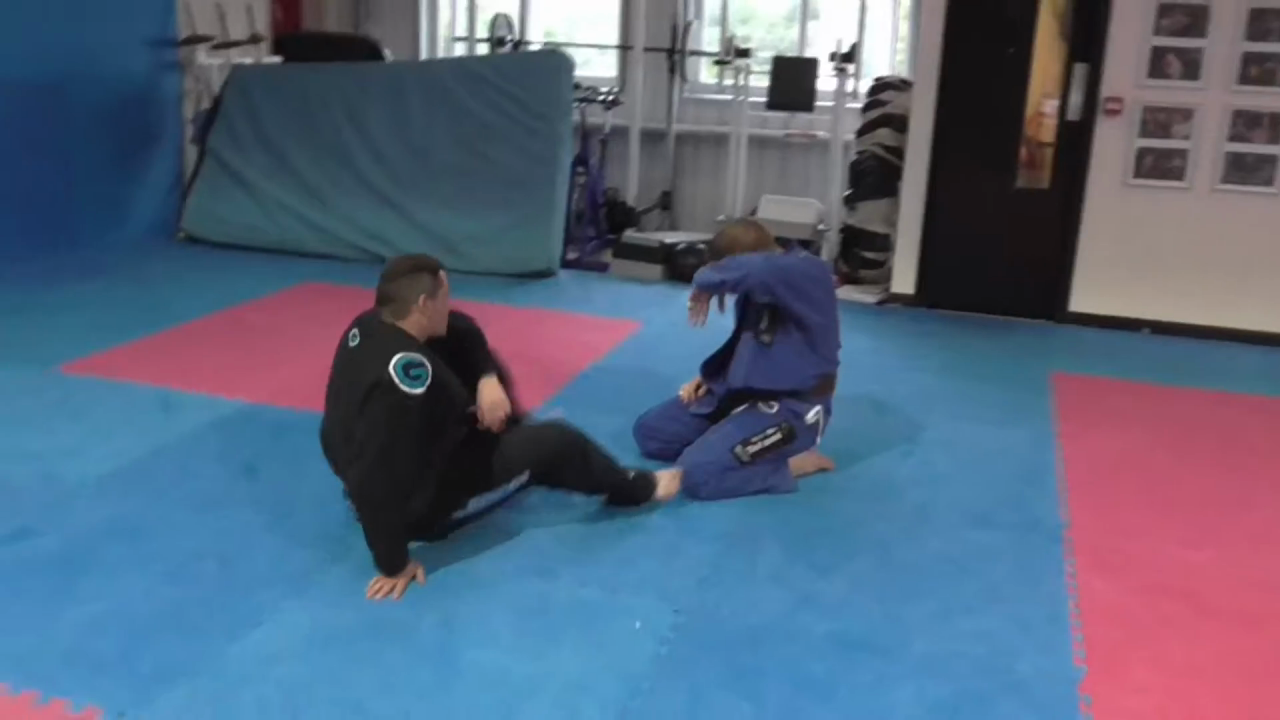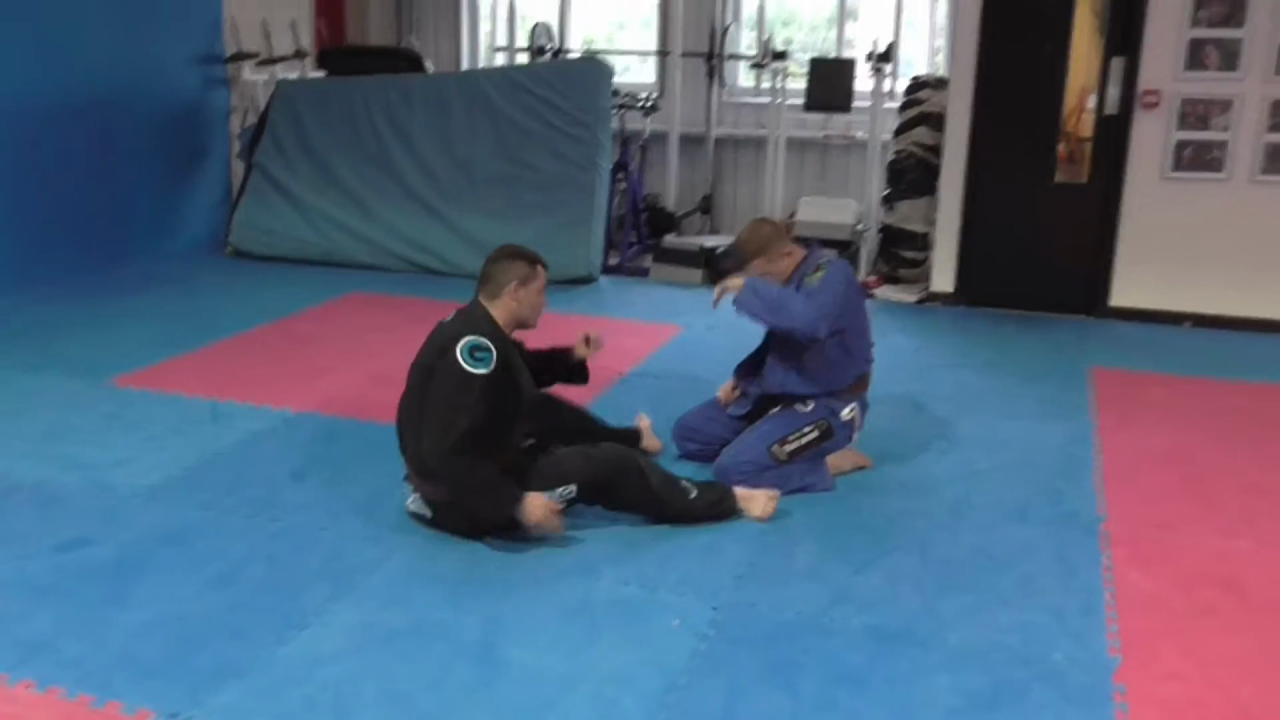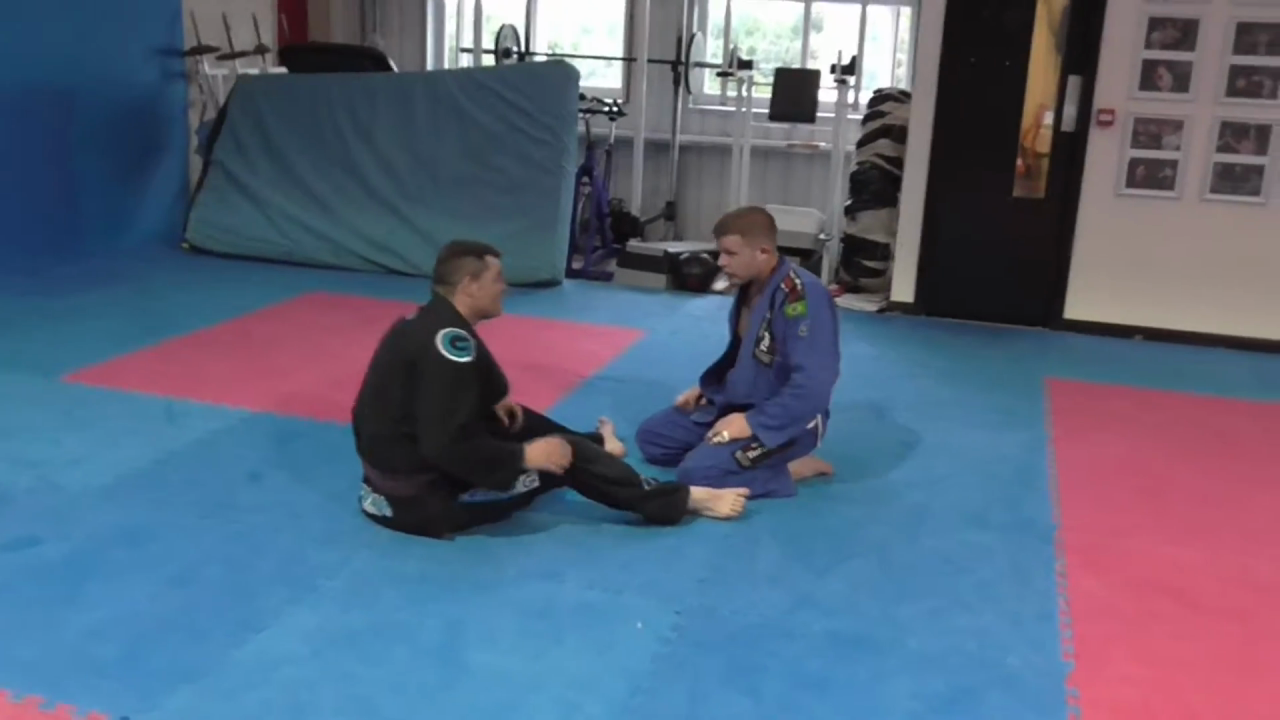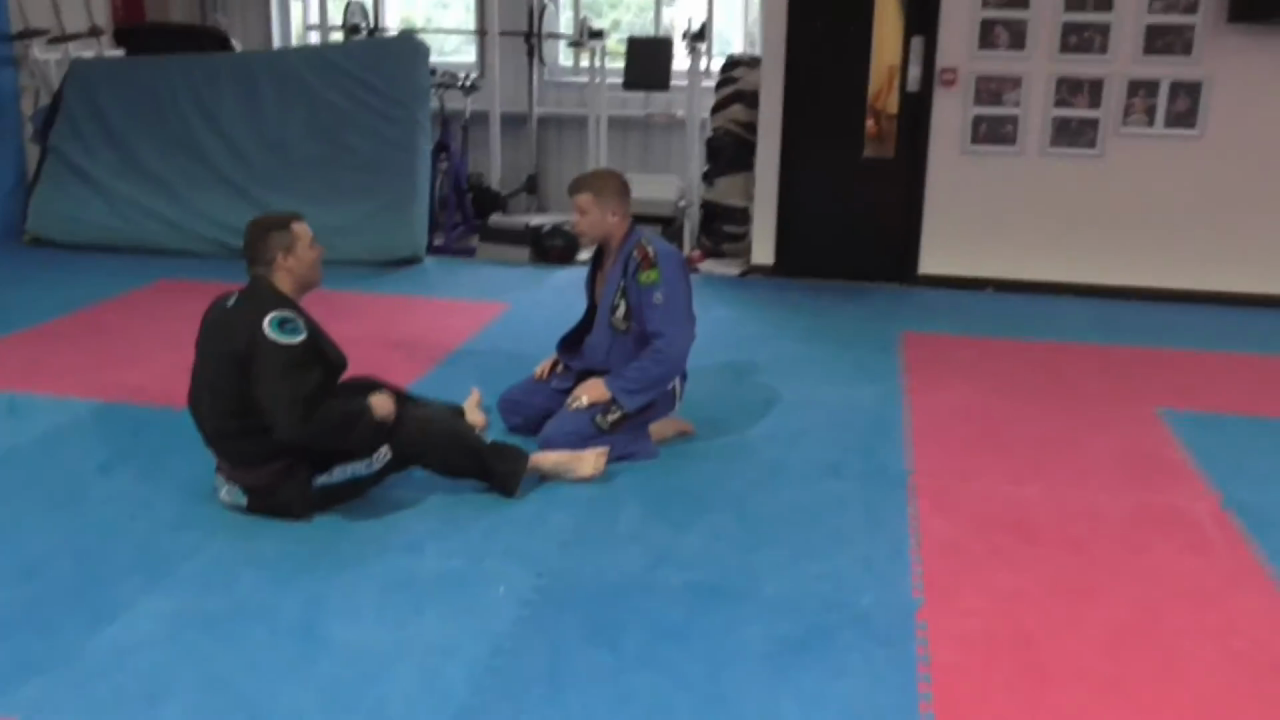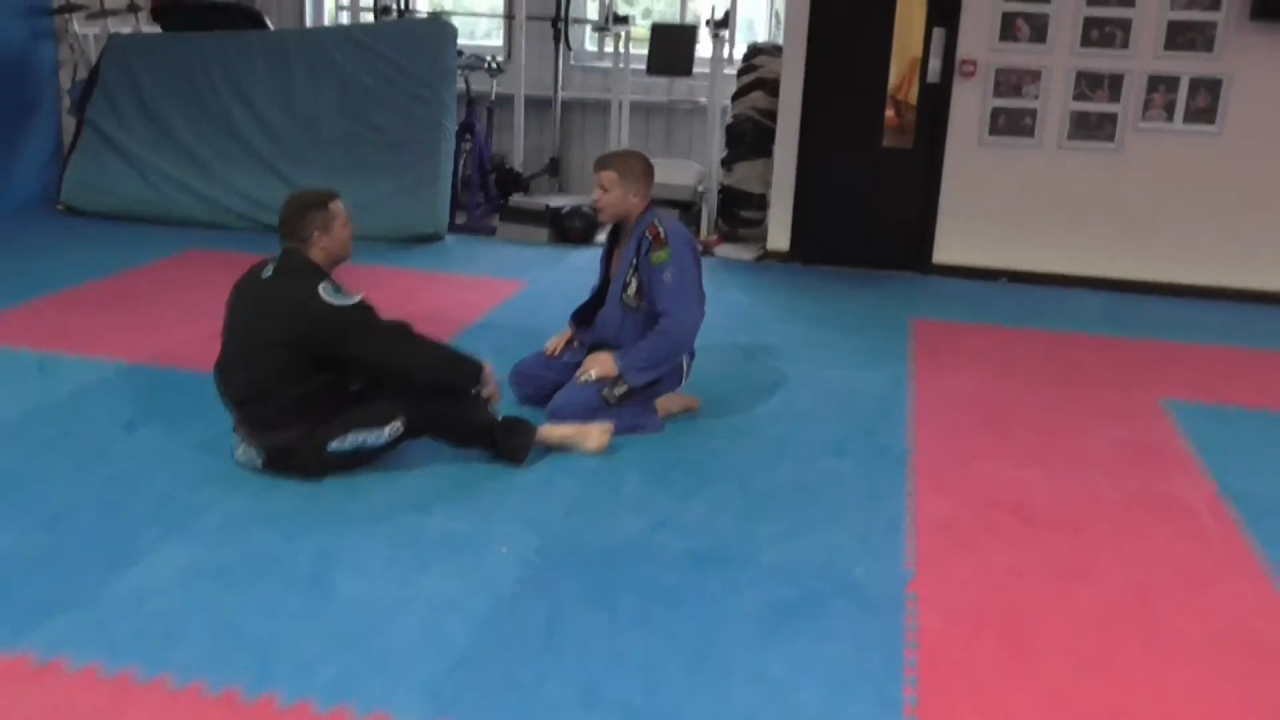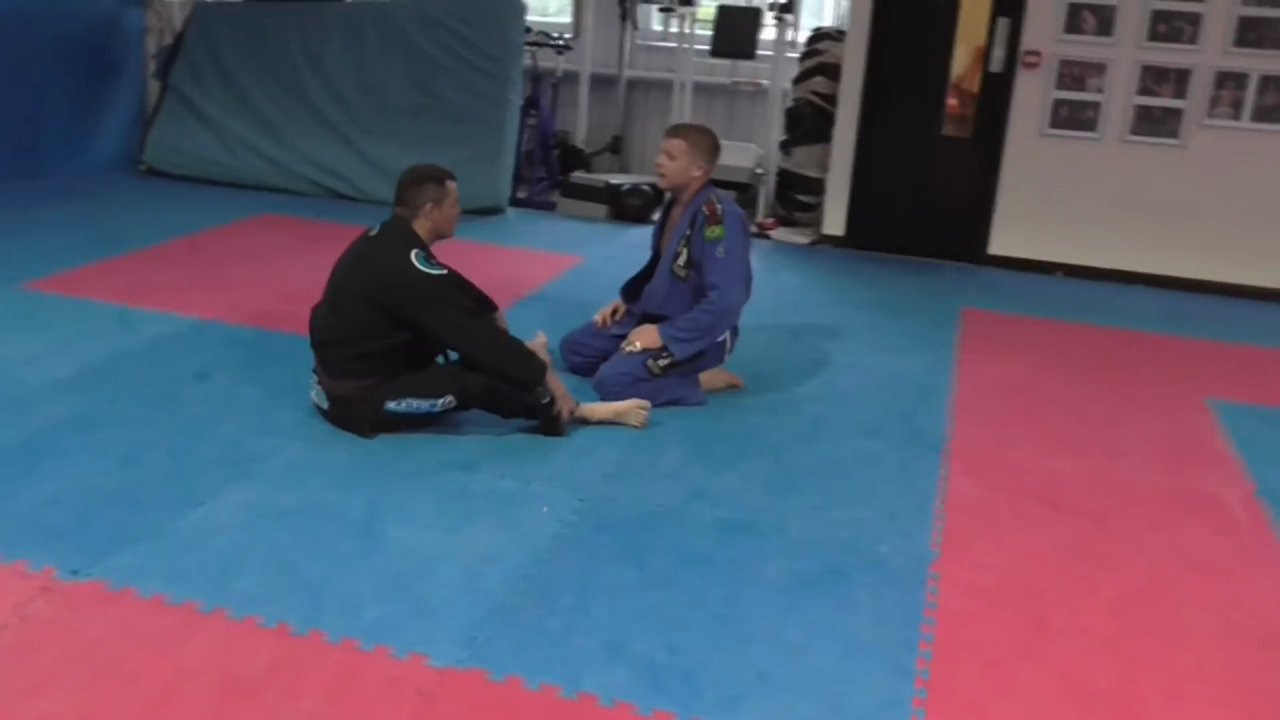
dt=0.7s
person 1, frame 1
left shoulder: (370, 326)
right shoulder: (407, 370)
left elbow: (462, 331)
right elbow: (375, 479)
left wrist: (488, 378)
right wrist: (393, 562)
right hip: (420, 503)
left knee: (482, 369)
right knee: (553, 444)
left ankle: (513, 432)
right ankle: (636, 488)
person 1, frame 2
left shoulder: (473, 322)
right shoulder: (476, 350)
left elbow: (517, 374)
right elbow: (447, 453)
left wrist: (571, 358)
right wrist: (516, 503)
left hip: (467, 469)
right hip: (460, 496)
left knee: (546, 411)
right knee: (607, 465)
left ankle: (633, 439)
right ankle: (727, 501)
person 1, frame 3
left shoulder: (421, 323)
right shoulder: (451, 342)
right elbow: (450, 446)
left wrist: (491, 404)
right wrist: (522, 458)
left hip: (397, 472)
right hip: (426, 496)
left knee: (506, 418)
right knee: (564, 456)
left ankle: (594, 445)
right ankle: (684, 500)
person 1, frame 4
left shoulder: (230, 306)
right shoulder: (277, 325)
right elbow: (302, 425)
right wrist: (368, 413)
left hip: (245, 456)
right hip: (280, 479)
left knee: (366, 391)
right knee: (414, 430)
left ankle: (456, 418)
right ankle: (534, 463)
person 1, frame 5
left shoulder: (263, 277)
right shoulder: (315, 299)
right elbow: (400, 349)
right wrist: (476, 372)
left hip: (259, 426)
right hip: (295, 444)
left knee: (387, 371)
right knee: (424, 405)
left ankle: (465, 391)
right ankle: (537, 436)
person 1, frame 6
left shoulder: (386, 238)
right shoulder: (406, 267)
left elbow: (449, 284)
right elbow: (471, 333)
left wrist: (491, 314)
right wrist: (543, 375)
left hip: (344, 376)
right hip: (360, 399)
right knee: (476, 382)
right ankle: (580, 412)
person 2, frame 1
left shoulder: (810, 274)
right shoulder: (758, 284)
left elbow: (758, 269)
left wrist: (706, 281)
right wrist: (710, 375)
left hip: (790, 408)
right hip: (741, 392)
left knee: (696, 473)
right knee: (650, 431)
left ankle: (794, 463)
right ankle: (756, 449)
person 2, frame 2
left shoulder: (833, 276)
right shoulder: (787, 277)
left elbow: (807, 318)
left wrist: (748, 288)
right wrist: (744, 376)
left hip: (826, 406)
right hip: (779, 393)
left knee: (734, 469)
right knee: (688, 433)
left ankle: (832, 461)
right ankle: (791, 450)
person 2, frame 3
left shoulder: (805, 296)
right shoulder: (749, 287)
left elbow: (812, 384)
left wrist: (754, 422)
right wrist: (706, 386)
left hip: (782, 420)
right hip: (736, 403)
left knee: (698, 473)
right knee: (651, 437)
left ankle: (793, 467)
right ankle: (754, 455)
person 2, frame 4
left shoulder: (658, 261)
right shoulder: (605, 253)
left elbow: (670, 350)
left wrist: (612, 386)
right wrist: (564, 353)
left hip: (641, 385)
right hip: (594, 369)
left knee: (558, 439)
right knee: (513, 406)
left ankle: (654, 429)
right ankle: (617, 420)
person 2, frame 5
left shoulder: (667, 241)
right shoulder: (621, 229)
left elbow: (678, 327)
left wrist: (621, 360)
right wrist: (578, 326)
left hip: (650, 360)
right hip: (606, 344)
left knee: (566, 411)
right knee: (524, 378)
left ankle: (660, 403)
right ankle: (621, 393)
person 2, frame 6
left shoulder: (720, 217)
right shoulder: (675, 204)
left elbow: (724, 303)
left wrist: (665, 335)
right wrist: (628, 299)
left hip: (695, 334)
left knee: (612, 382)
right knee: (573, 349)
left ankle: (704, 379)
right ankle: (670, 366)
